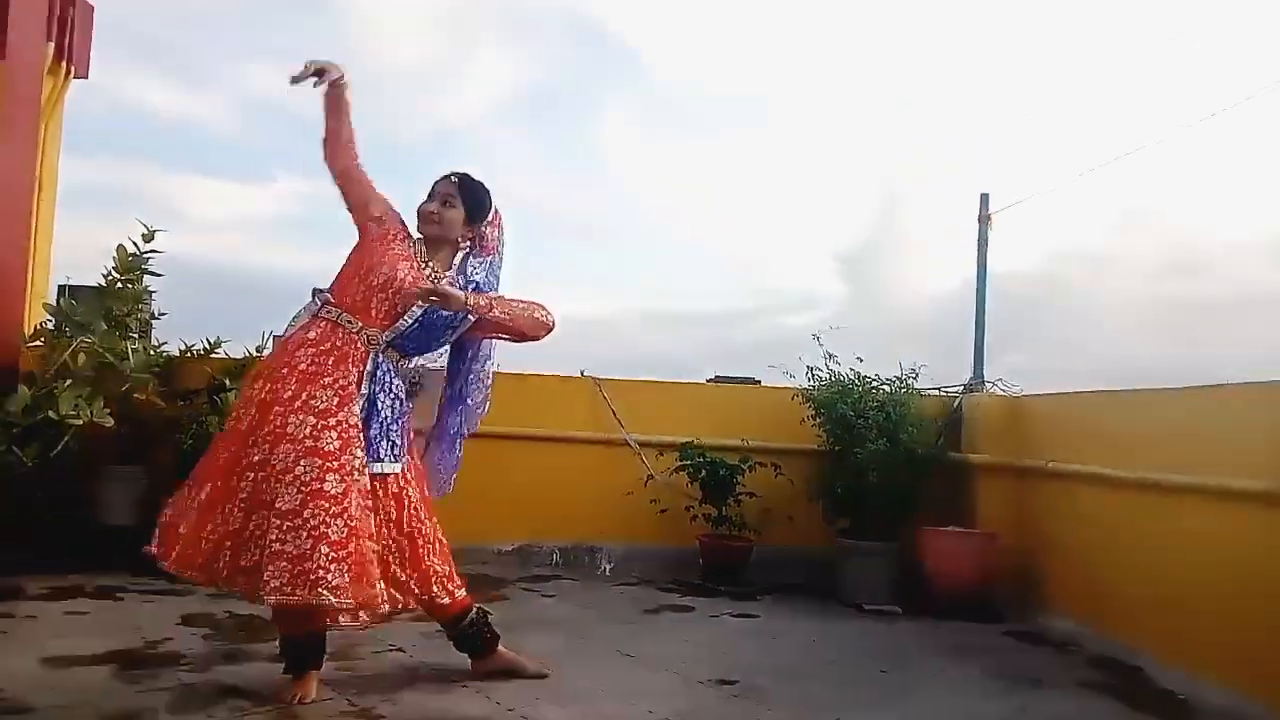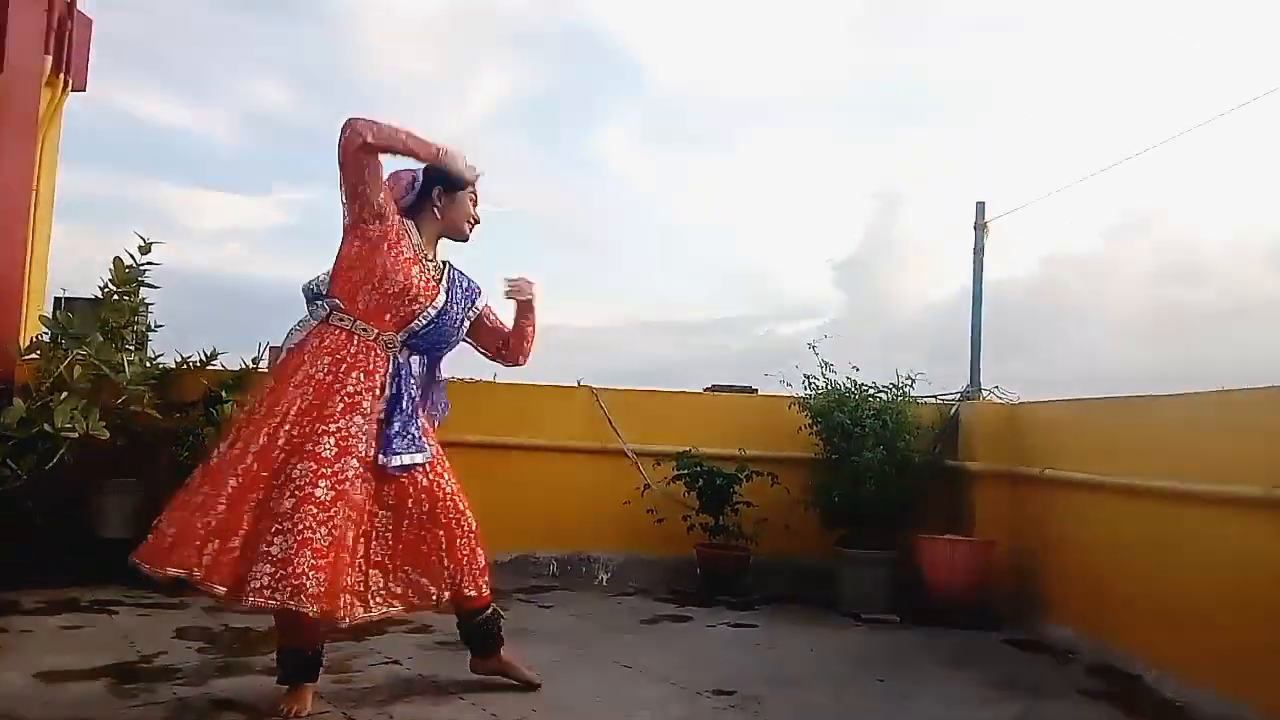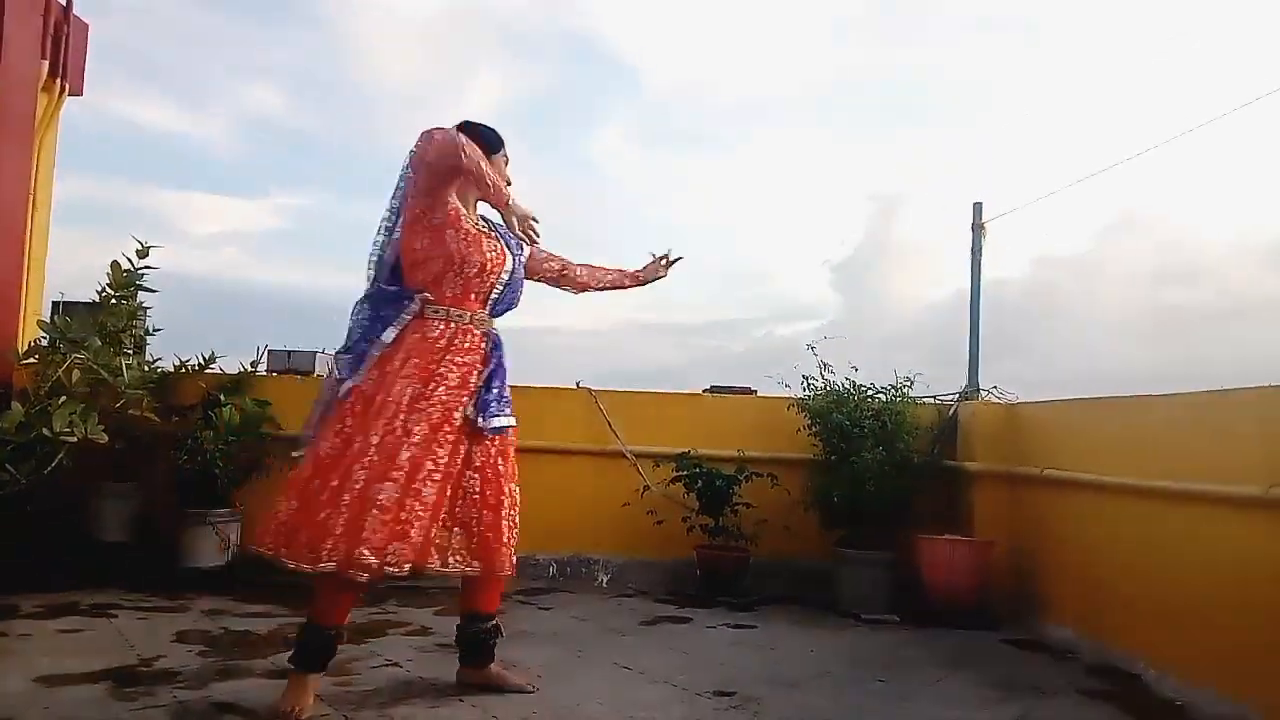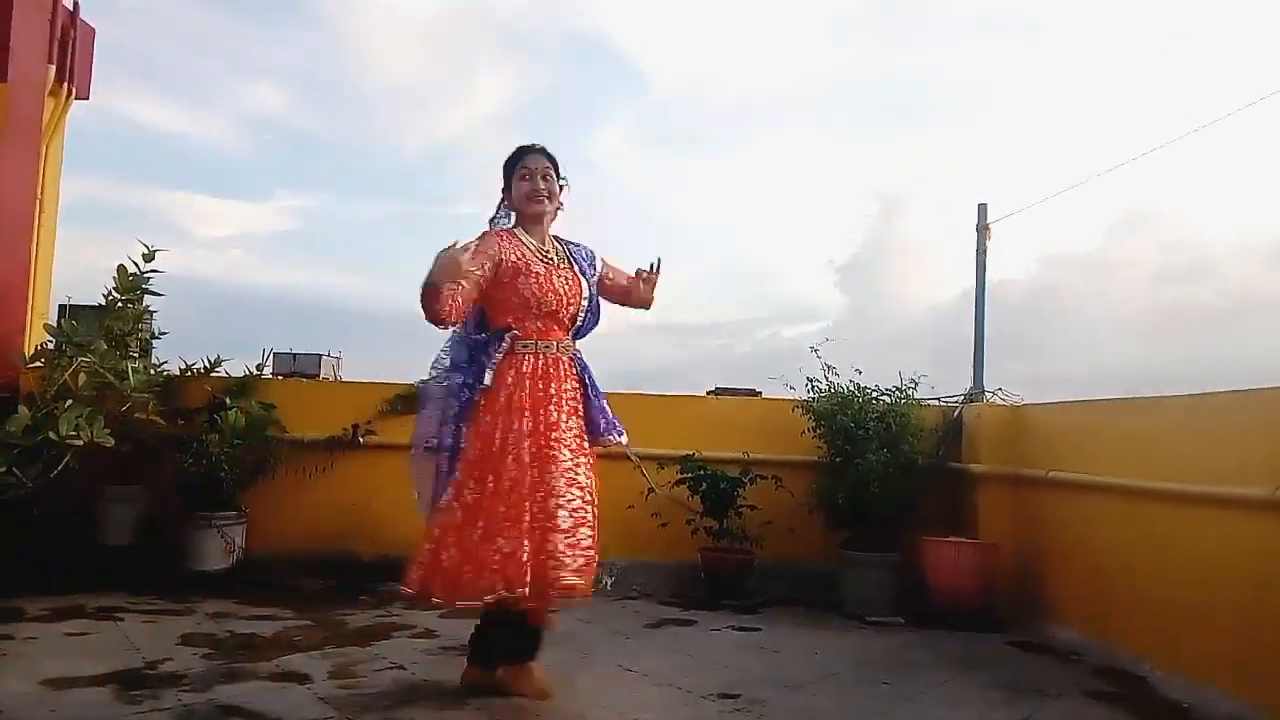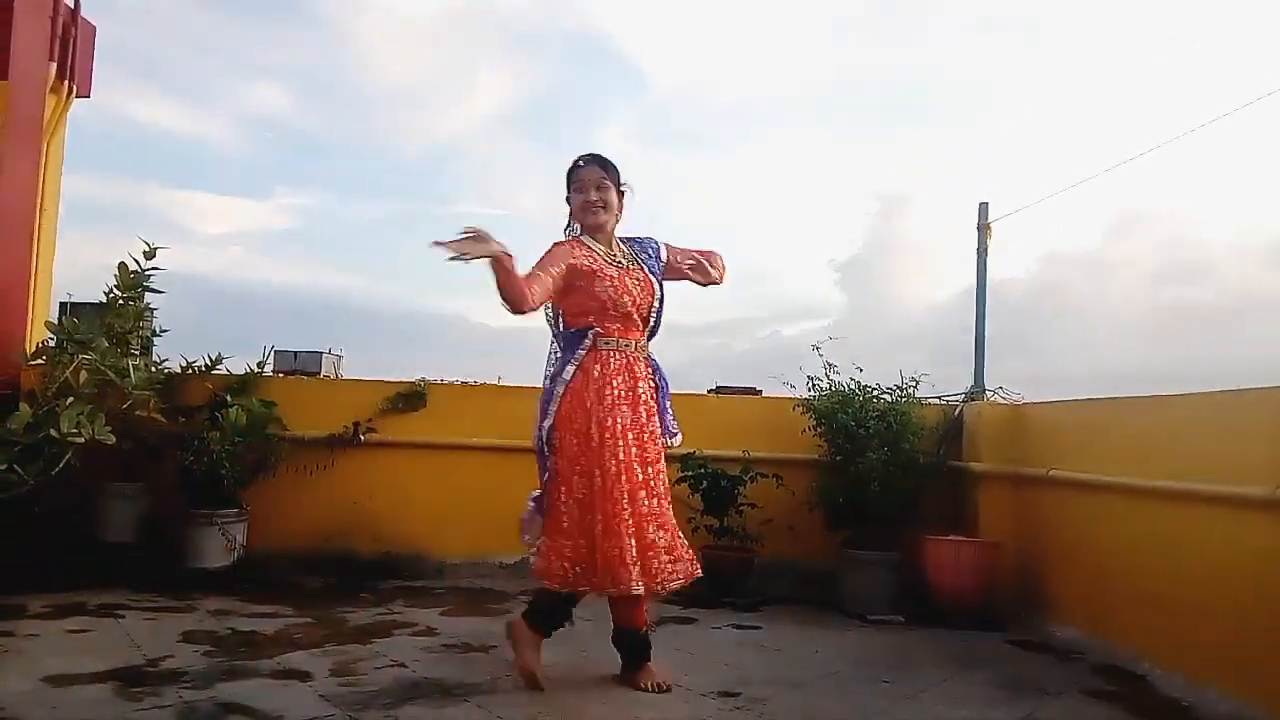
dt=0.3s
person 1, frame 1
left shoulder: (472, 303)
right shoulder: (387, 233)
left elbow: (540, 321)
right elbow: (340, 157)
left wrist: (470, 305)
right wrist: (335, 89)
left hip: (369, 401)
right hip: (305, 377)
left knee: (403, 532)
right knee: (296, 521)
left ankle: (482, 646)
right ankle: (304, 661)
person 1, frame 2
left shoulder: (459, 291)
right shoulder: (377, 219)
left elbow: (515, 349)
right elbow: (356, 135)
left wrist: (527, 305)
right wrist: (441, 154)
left hip: (385, 402)
right hip: (319, 384)
left knee: (440, 520)
right knee: (301, 526)
left ankle: (488, 648)
person 1, frame 3
left shoulder: (507, 240)
right shoulder: (431, 203)
left elbow: (573, 275)
right elbow: (447, 143)
left wrist: (641, 273)
right wrist: (505, 200)
left hip: (477, 377)
right hip: (418, 368)
left knee: (487, 522)
right knee: (371, 512)
left ankle: (477, 659)
right ankle: (307, 667)
person 1, frame 4
left shoulder: (578, 258)
right shoulder: (496, 246)
left elbow: (635, 294)
right elbow: (443, 313)
left wrist: (650, 282)
right wrist: (438, 276)
left hip: (564, 397)
right hip: (515, 395)
left knee: (556, 529)
right knee: (537, 525)
left ankle: (489, 660)
right ankle: (519, 654)
person 1, frame 5
left shoulder: (647, 251)
right shoulder: (569, 254)
left elbow: (712, 261)
right elbow: (522, 298)
left wrist: (708, 269)
right wrist: (498, 257)
left hip: (638, 392)
right hip: (591, 395)
left knee: (615, 524)
right knee: (629, 524)
left ankle: (532, 623)
right ankle: (637, 659)
